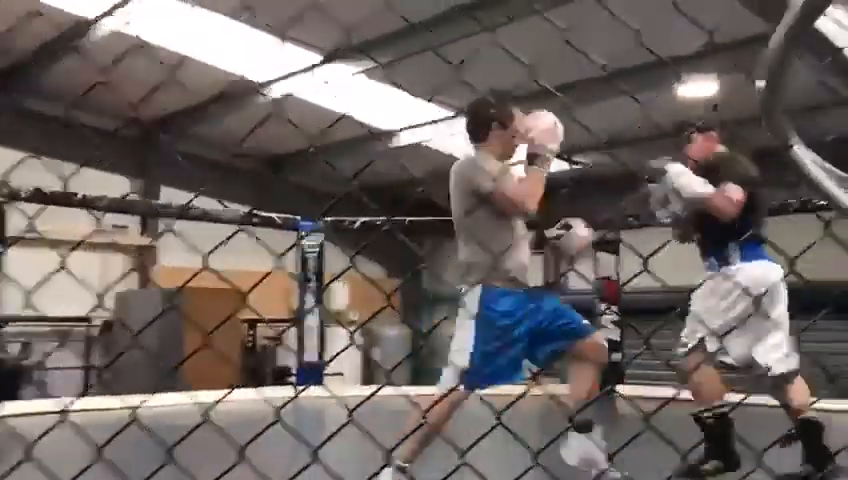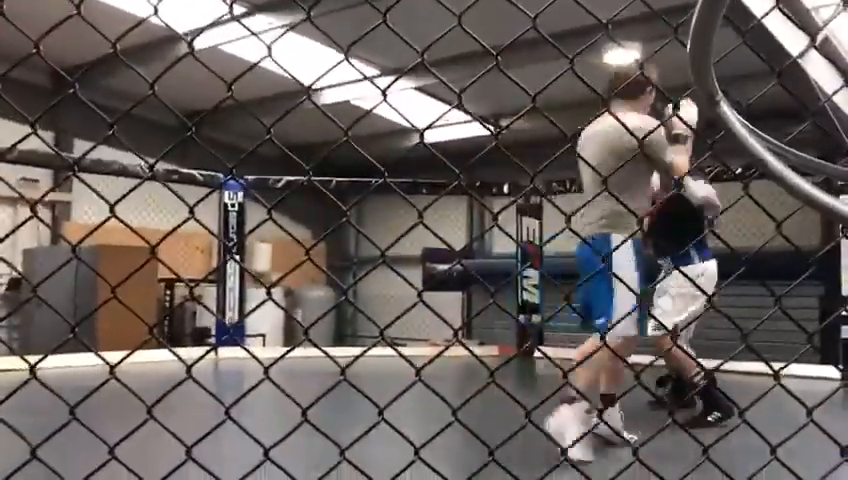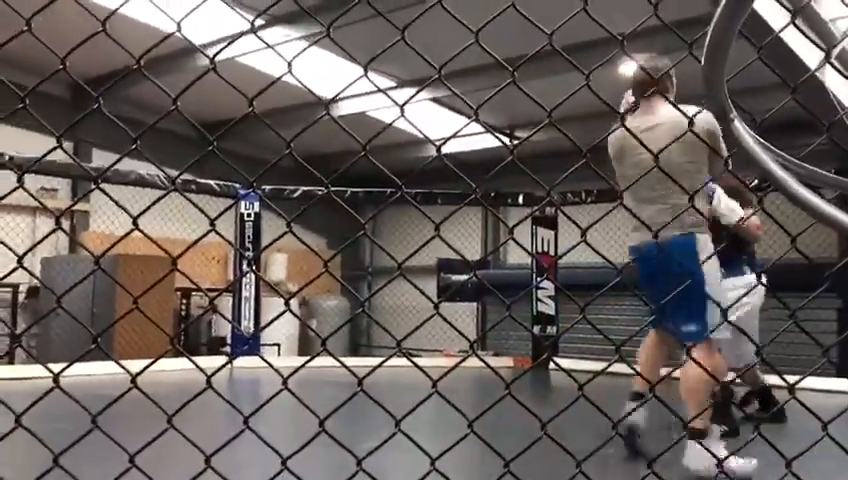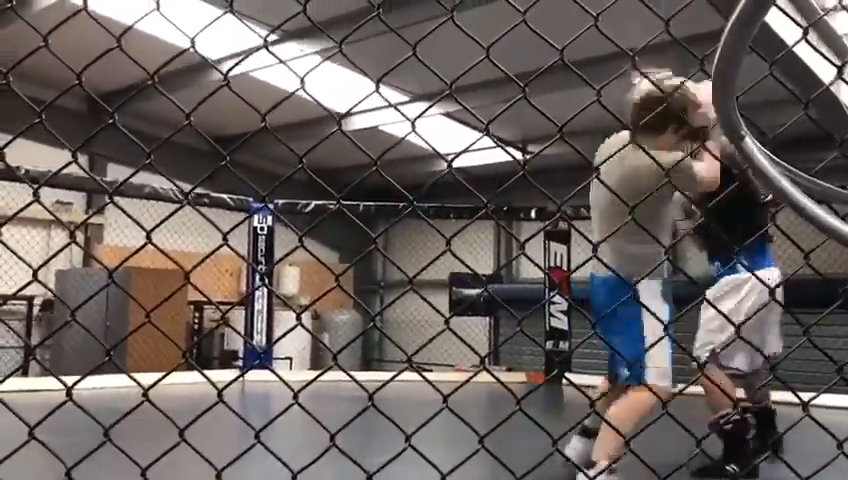
dt=1s
person 1, frame 1
left shoulder: (503, 170)
right shoulder: (471, 167)
right elbow: (526, 202)
left wrist: (566, 236)
right wrist: (539, 157)
left hip: (524, 295)
right hip: (489, 297)
left knee: (592, 347)
right knee: (459, 388)
person 1, frame 2
left shoulder: (598, 128)
right shoulder: (644, 126)
right elbow: (677, 173)
right wrist: (683, 137)
left hip: (594, 239)
right hip: (614, 240)
left knee: (622, 329)
right knee: (619, 331)
left ankle: (606, 413)
right ankle: (569, 411)
person 1, frame 3
left shoulder: (618, 136)
right shoulder: (696, 120)
right elbow: (721, 170)
left hip: (643, 247)
right hip: (686, 241)
left knee: (663, 329)
right knee: (700, 343)
left ankle: (636, 408)
right ankle: (701, 444)
person 1, frame 4
left shoulder: (620, 144)
right shoulder: (660, 164)
right elbow: (710, 177)
right wrist: (709, 130)
left hip: (616, 282)
right hip: (632, 287)
left knee: (624, 377)
right knee: (653, 386)
left ankle: (585, 442)
person 2, frame 1
left shoulder: (733, 166)
right shoulder: (710, 176)
left elbow: (727, 209)
right elbow: (685, 233)
left wrist: (685, 181)
right wrist: (678, 196)
left hip: (739, 272)
right hip: (762, 273)
left knee: (693, 352)
right knee: (779, 364)
left ankle: (719, 448)
person 2, frame 2
right shoulder: (657, 184)
left elbow: (712, 205)
left hip: (691, 268)
right hip: (675, 268)
left knee: (661, 336)
right knee: (666, 333)
left ankle: (716, 403)
right ankle: (678, 388)
person 2, frame 3
left shoulder: (727, 186)
left elbow: (754, 230)
left hip: (739, 281)
right hip: (732, 279)
right knee: (737, 354)
left ankle: (722, 417)
right ankle: (768, 405)
person 2, frame 4
left shoulder: (727, 163)
right shoulder: (726, 173)
right elbow: (706, 236)
left hip: (741, 278)
right hip: (760, 275)
left knee: (712, 363)
right knee: (749, 364)
right ankle: (767, 433)
